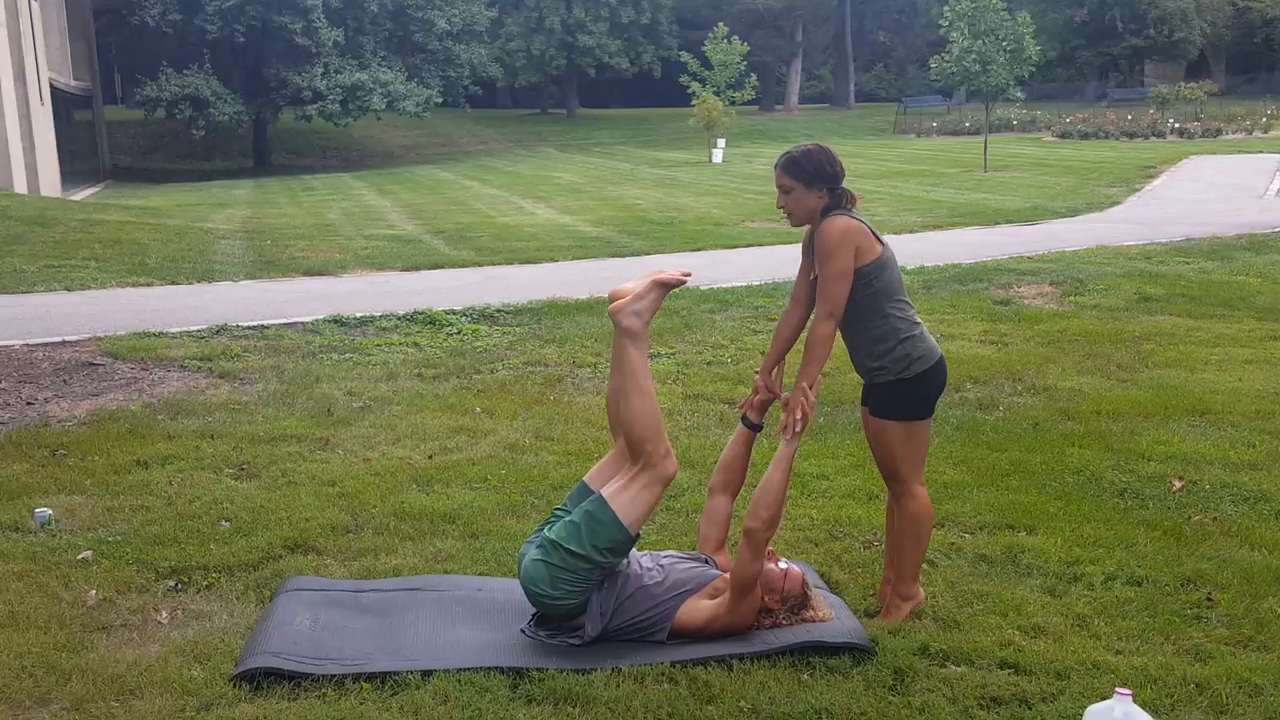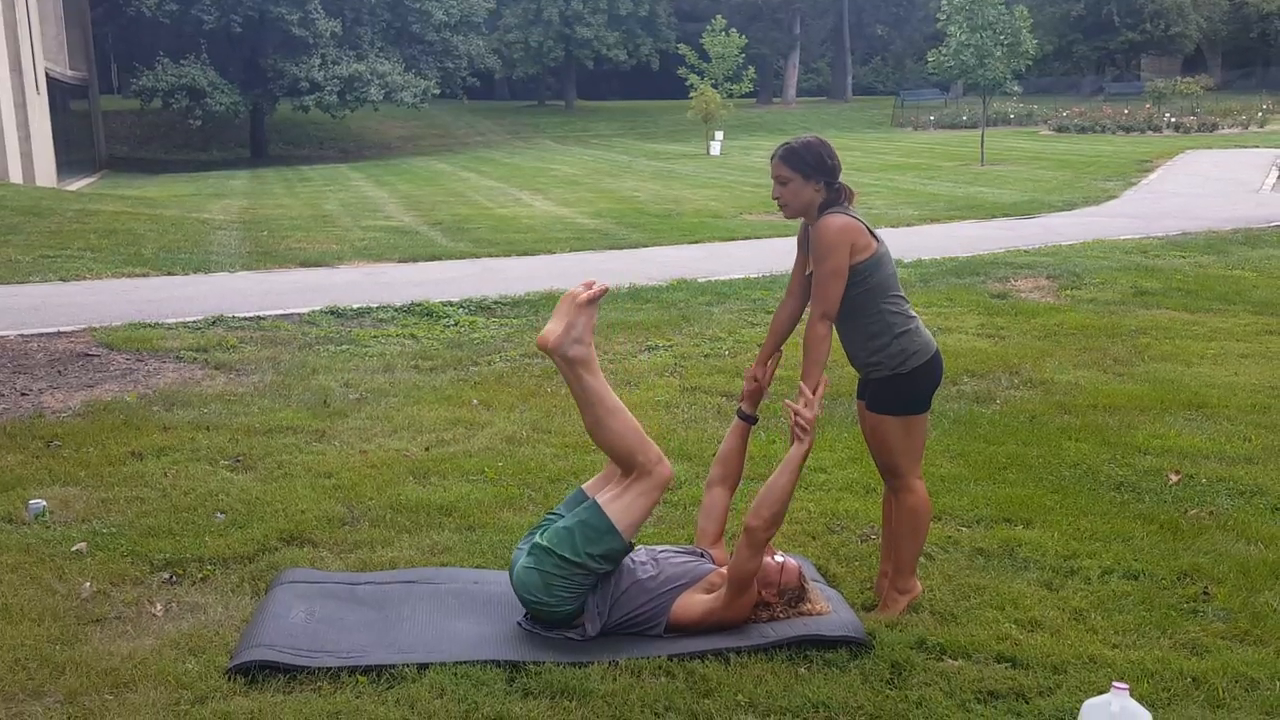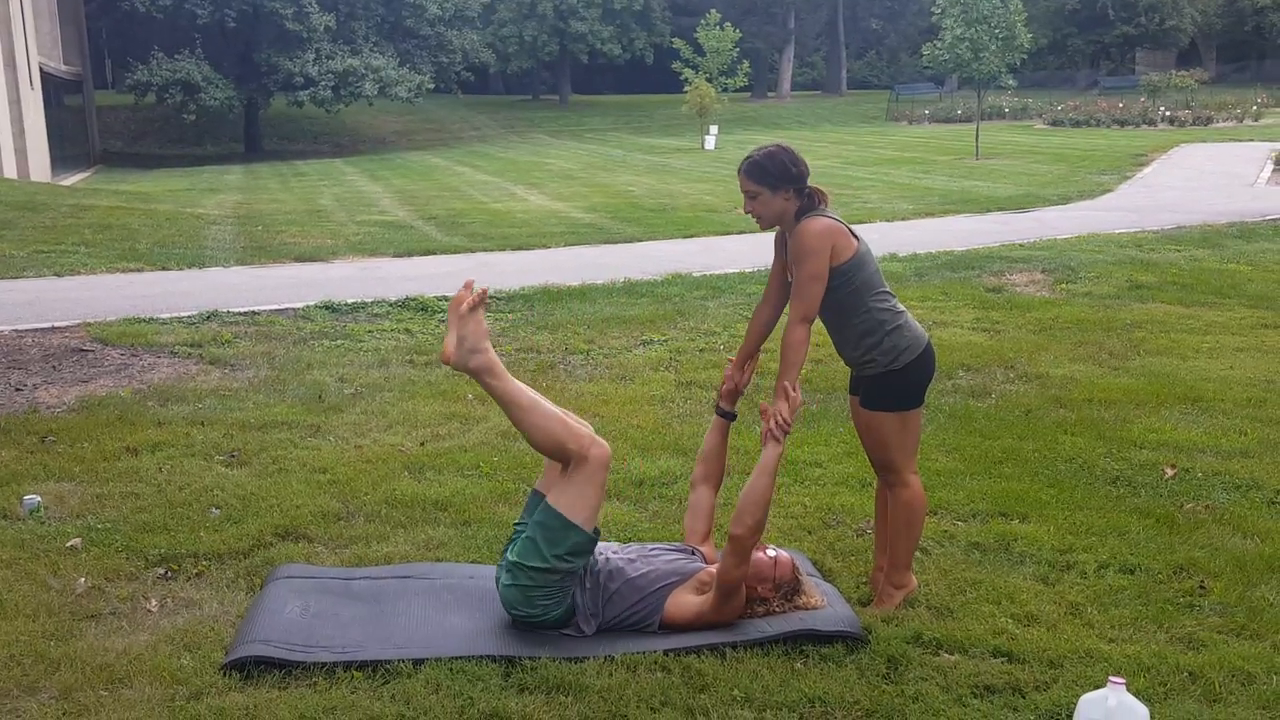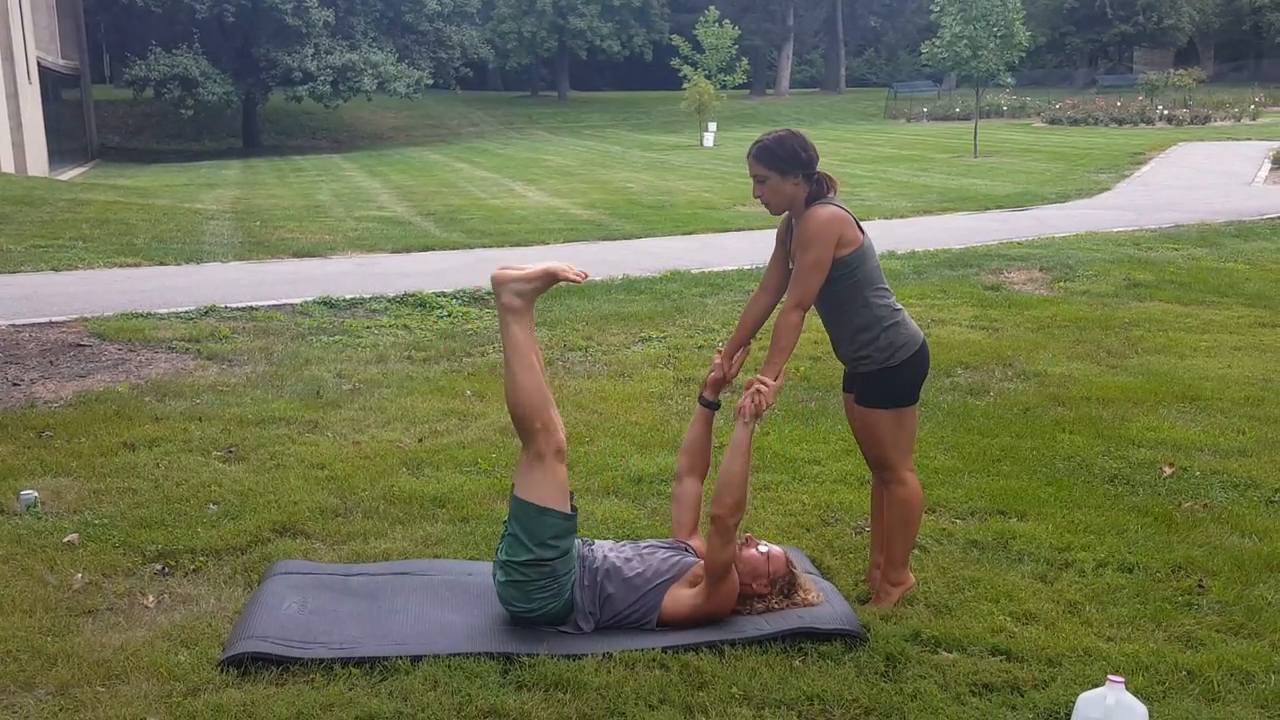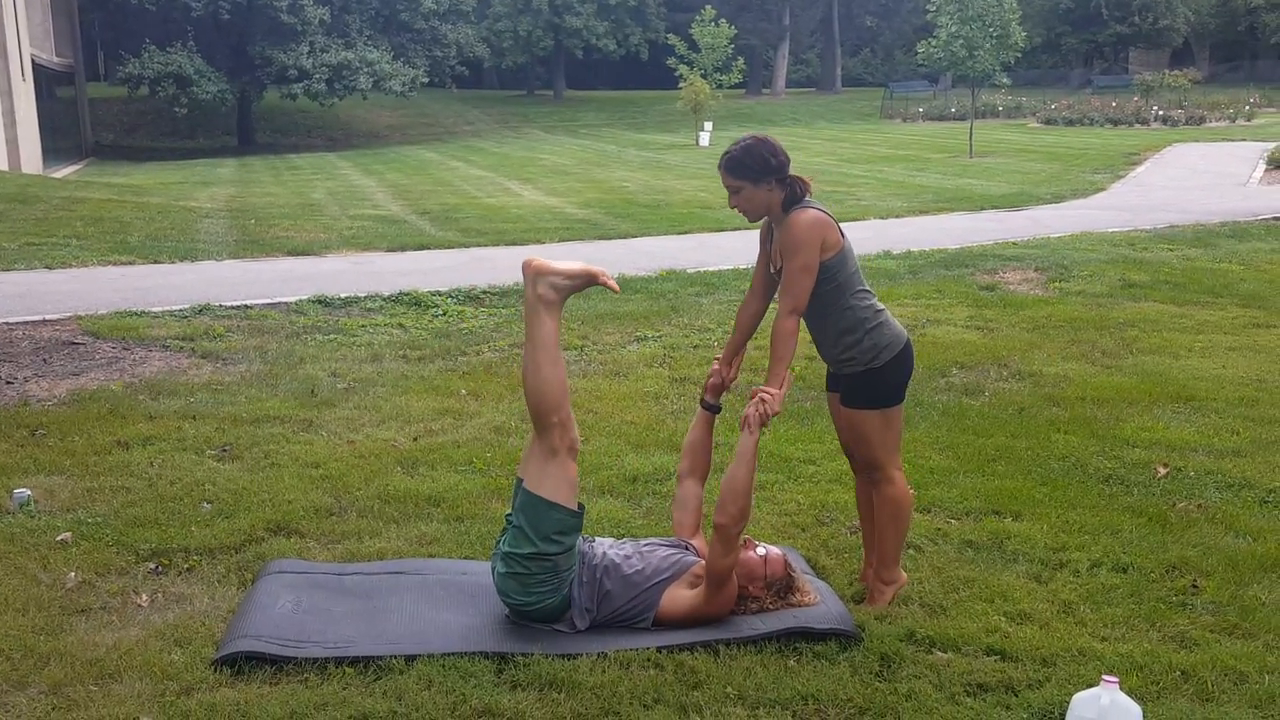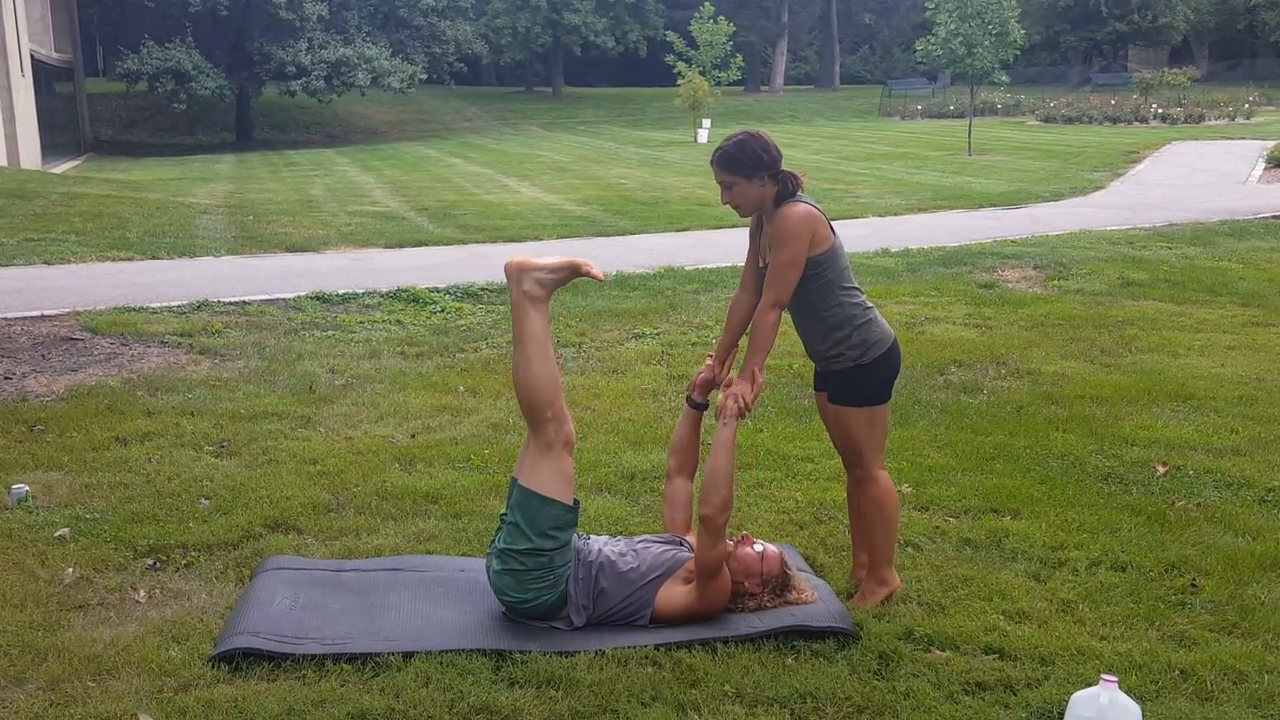
dt=0.5s
person 1, frame 1
left shoulder: (839, 231)
right shoulder: (816, 237)
left elbow: (827, 318)
right elbow: (799, 307)
left wrist: (803, 390)
right wrist: (766, 371)
left hip: (910, 371)
right hip: (883, 373)
left knee: (907, 484)
right knee: (894, 481)
left ankle: (908, 589)
right ankle: (892, 579)
person 1, frame 2
left shoulder: (834, 229)
right shoulder: (812, 230)
left elbow: (822, 319)
right elbow: (793, 300)
left wrist: (807, 395)
right wrist: (762, 361)
left hip: (905, 366)
right hip: (880, 367)
left knee: (905, 478)
right knee: (891, 476)
left ankle: (905, 582)
right ankle: (888, 572)
person 1, frame 3
left shoulder: (814, 232)
right shoulder: (787, 235)
left elbow: (800, 321)
right elbow: (770, 306)
left wrist: (782, 397)
right wrist: (738, 367)
left hip: (900, 360)
right hip: (871, 363)
left knee: (899, 473)
right knee: (883, 470)
left ankle: (900, 578)
right ankle: (883, 568)
person 1, frame 4
left shoulder: (823, 220)
right shoulder: (793, 224)
left elbow: (795, 307)
right elbow: (766, 294)
left wrist: (768, 378)
right wrist: (728, 354)
left hip: (893, 358)
right hip: (864, 360)
left knee: (895, 471)
right knee: (879, 468)
left ankle: (897, 576)
right ankle: (878, 566)
person 1, frame 5
left shoulder: (803, 224)
right shoulder: (774, 227)
left elbow: (790, 313)
right elbow: (756, 298)
left wrist: (773, 388)
right wrist: (727, 359)
left hip: (877, 358)
right hip: (847, 361)
left knee: (883, 470)
right knee: (861, 466)
left ankle: (889, 575)
right ankle: (871, 567)
person 1, frame 6
left shoulder: (795, 218)
right shoulder: (763, 222)
left elbow: (772, 306)
right elbow: (747, 294)
left wrist: (750, 379)
right wrist: (719, 360)
left hip: (865, 355)
right hip: (833, 359)
left knee: (868, 468)
right knee: (853, 465)
left ankle: (883, 575)
right ankle: (862, 566)
person 2, frame 1
left shoulder: (736, 611)
right shoulder: (715, 569)
left elbow: (758, 528)
right elbow: (721, 491)
left wrist: (789, 445)
right wrist: (753, 419)
left hip: (558, 578)
right hip: (547, 559)
left knee: (656, 464)
right knee: (634, 450)
left ankle: (633, 327)
right ankle: (631, 323)
person 2, frame 2
left shoulder: (732, 605)
right shoulder: (713, 564)
left elbow: (758, 528)
right elbow: (719, 484)
left wrist: (799, 447)
right wrist: (748, 410)
left hip: (550, 583)
right hip: (537, 561)
left knee: (652, 468)
right knee: (630, 461)
left ankle: (578, 355)
right ankle: (569, 354)
person 2, frame 3
left shoulder: (725, 604)
right shoulder: (701, 560)
left elbow: (742, 533)
right elbow: (704, 482)
left wrist: (774, 447)
right wrist: (726, 407)
left hip: (541, 596)
right hip: (528, 575)
left knee: (590, 452)
right knee: (575, 440)
left ankle: (482, 362)
right ankle: (478, 358)
person 2, frame 4
left shoulder: (718, 594)
right shoulder: (696, 557)
left elbow: (725, 515)
right elbow: (688, 474)
left wrist: (745, 425)
right wrist: (710, 397)
left hip: (541, 591)
left knee: (545, 442)
right knee: (543, 435)
left ankle: (515, 303)
right ankle: (514, 299)
person 2, frame 5
left shoulder: (716, 597)
right shoulder: (695, 556)
left elbow: (727, 523)
right elbow: (690, 476)
left wrist: (751, 434)
right wrist: (711, 400)
left hip: (540, 586)
right hip: (533, 573)
left knee: (558, 439)
right knee: (552, 431)
left ankle: (546, 294)
right ankle: (544, 291)
person 2, frame 6
left shoulder: (712, 593)
right shoulder: (689, 553)
left elbow: (713, 514)
right elbow: (679, 474)
left wrist: (727, 425)
right wrist: (697, 400)
left hip: (536, 583)
right hip: (526, 571)
left knee: (553, 434)
right knee: (548, 431)
left ankle: (530, 289)
right ankle: (529, 288)
